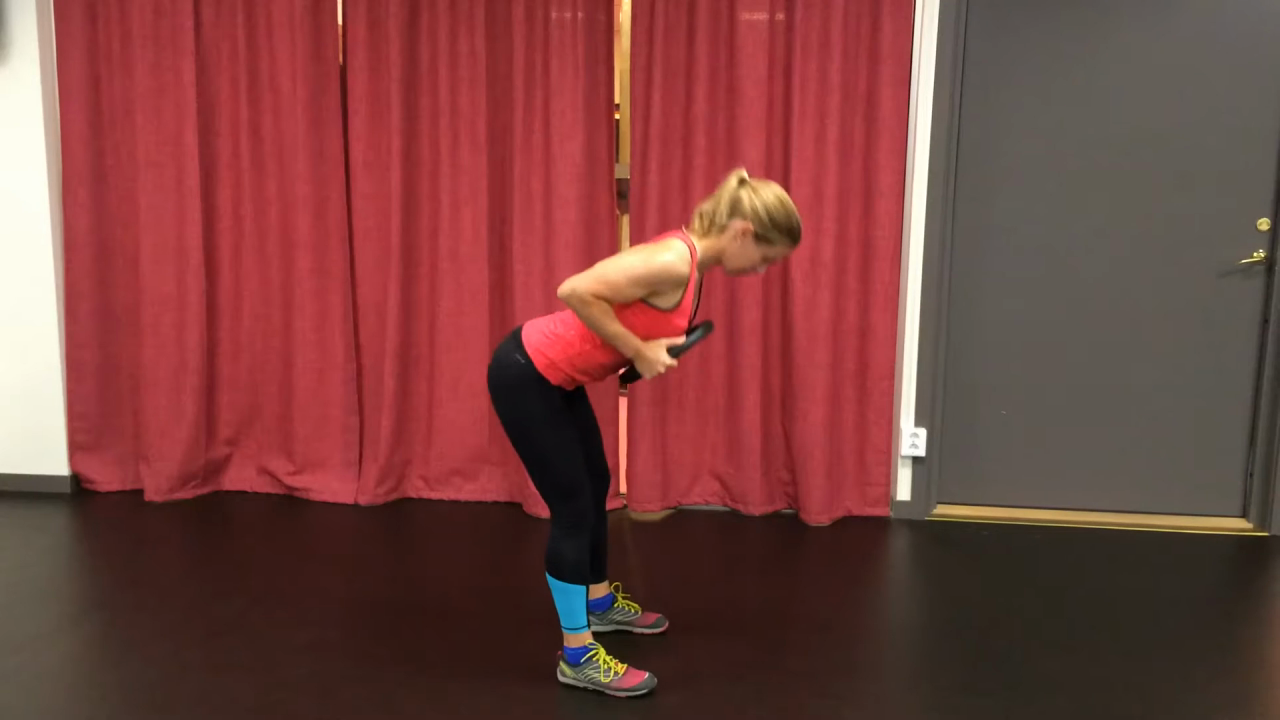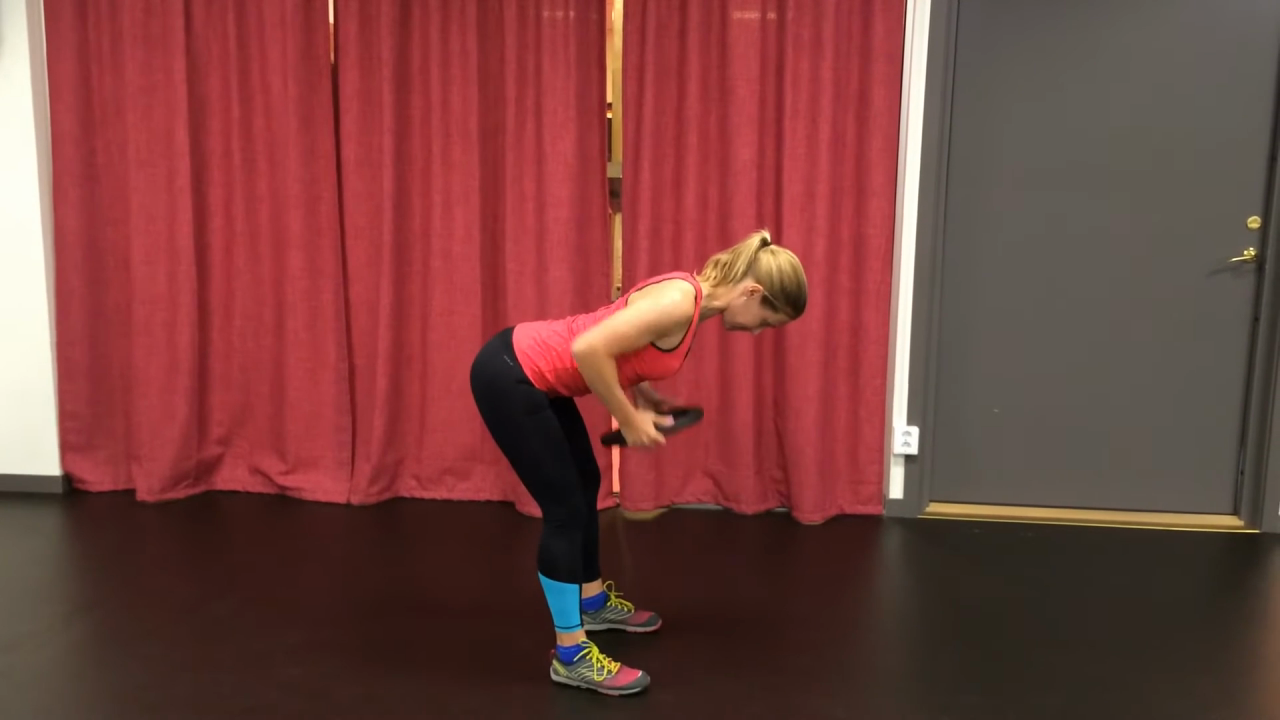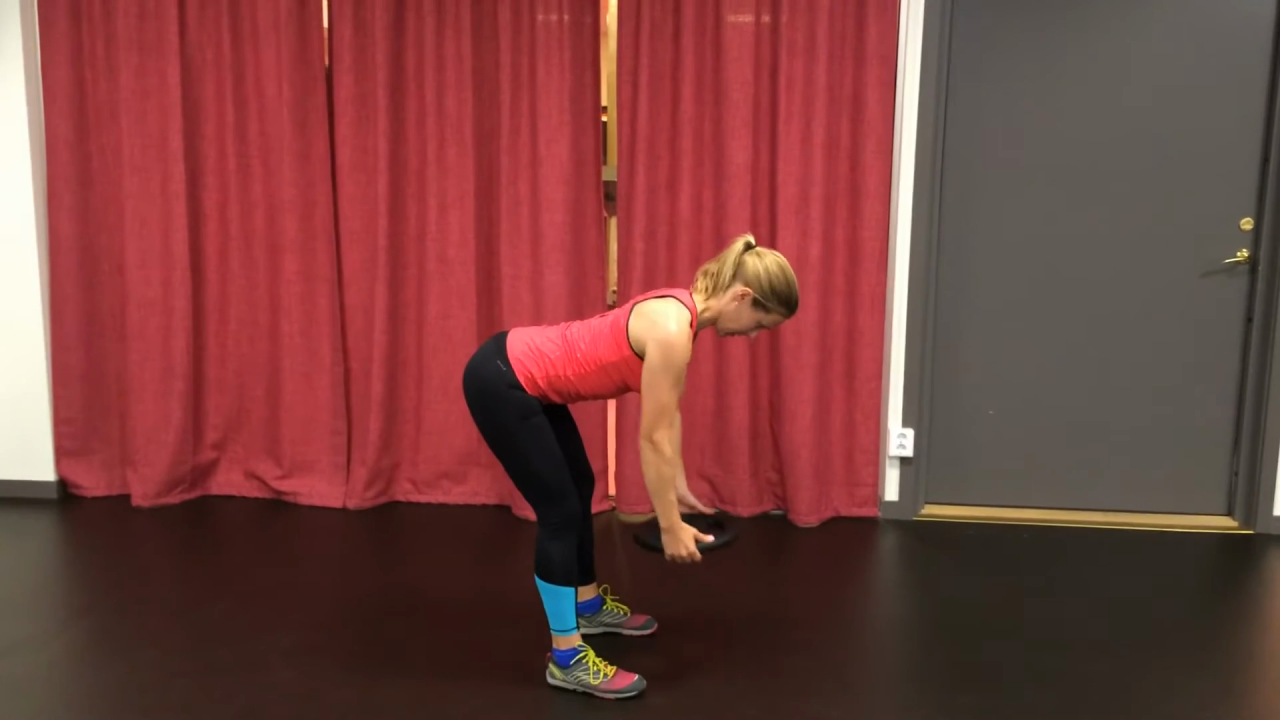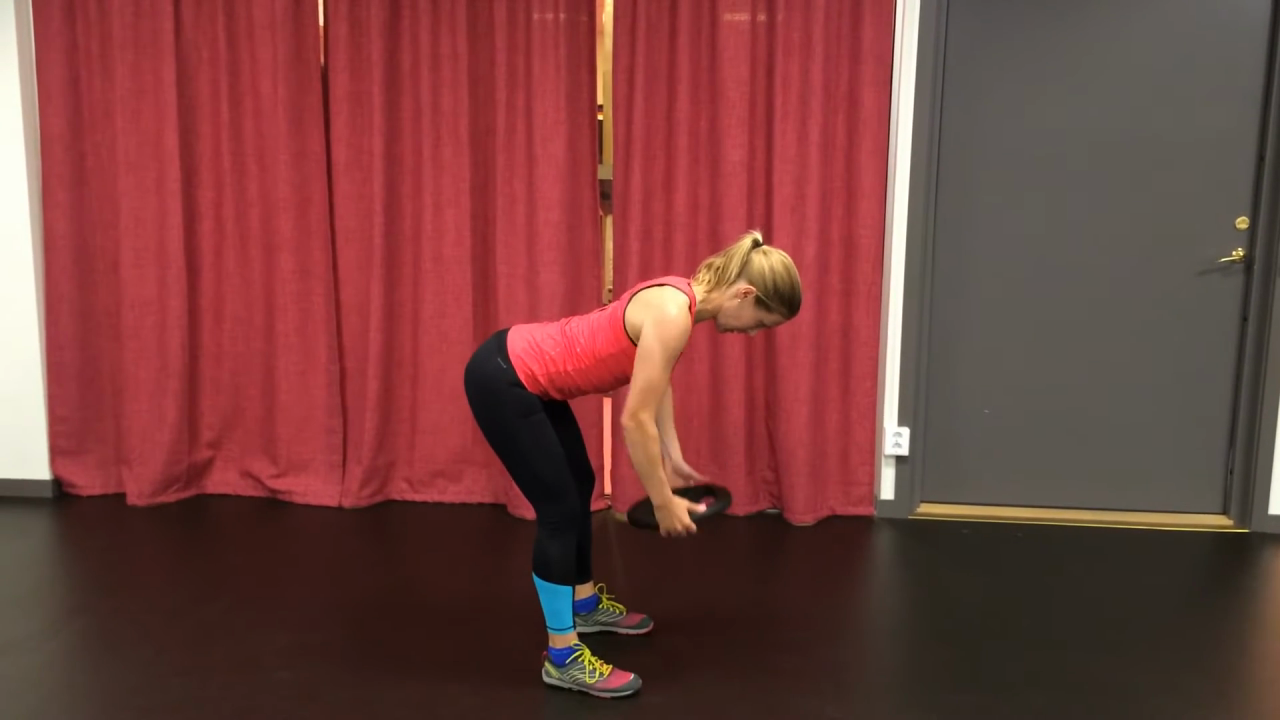
dt=1s
person 1, frame 1
left shoulder: (684, 252)
right shoulder: (674, 264)
left elbow: (607, 276)
right elbow: (576, 289)
left wrist: (645, 343)
right wrist: (638, 351)
left hip: (552, 373)
right hip: (527, 376)
left knee: (594, 484)
right knee: (573, 504)
left ankle: (601, 603)
right ankle: (577, 657)
person 1, frame 2
left shoulder: (686, 292)
right shoulder: (679, 304)
right elbow: (587, 349)
left wrist: (642, 395)
right wrist: (629, 418)
left hip: (533, 370)
right hip: (509, 377)
left knee: (585, 484)
right knee: (565, 507)
left ankle: (594, 601)
right ankle: (570, 655)
person 1, frame 3
left shoulder: (682, 311)
right shoulder: (673, 330)
left elbow: (663, 414)
right elbow: (651, 437)
left wrist: (677, 489)
right wrist: (671, 527)
left hip: (526, 373)
right hip: (500, 381)
left knee: (579, 488)
right knee: (560, 511)
left ankle: (589, 606)
right ankle: (567, 659)
person 1, frame 4
left shoulder: (684, 301)
right shoulder: (672, 314)
left elbow: (657, 393)
right elbow: (636, 418)
left wrist: (674, 460)
right wrist: (663, 499)
left hip: (527, 371)
right hip: (501, 378)
left knee: (579, 486)
right knee: (560, 509)
left ankle: (586, 604)
right ankle: (563, 657)
